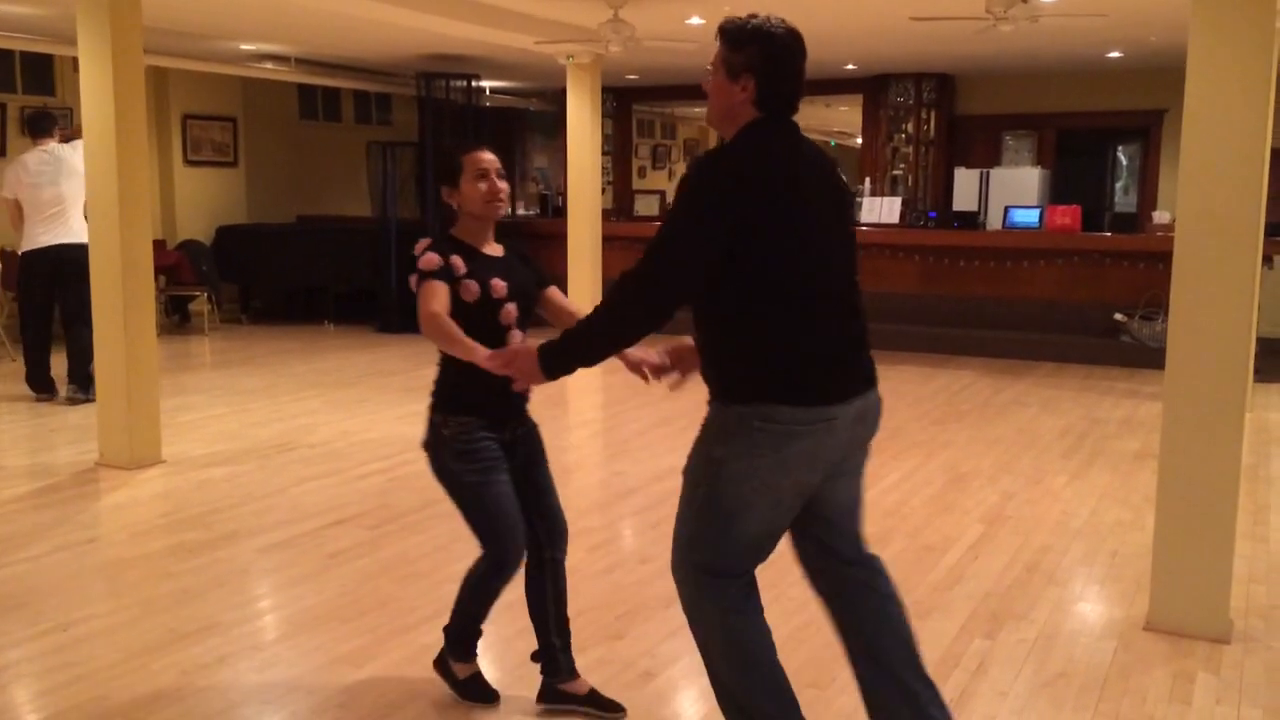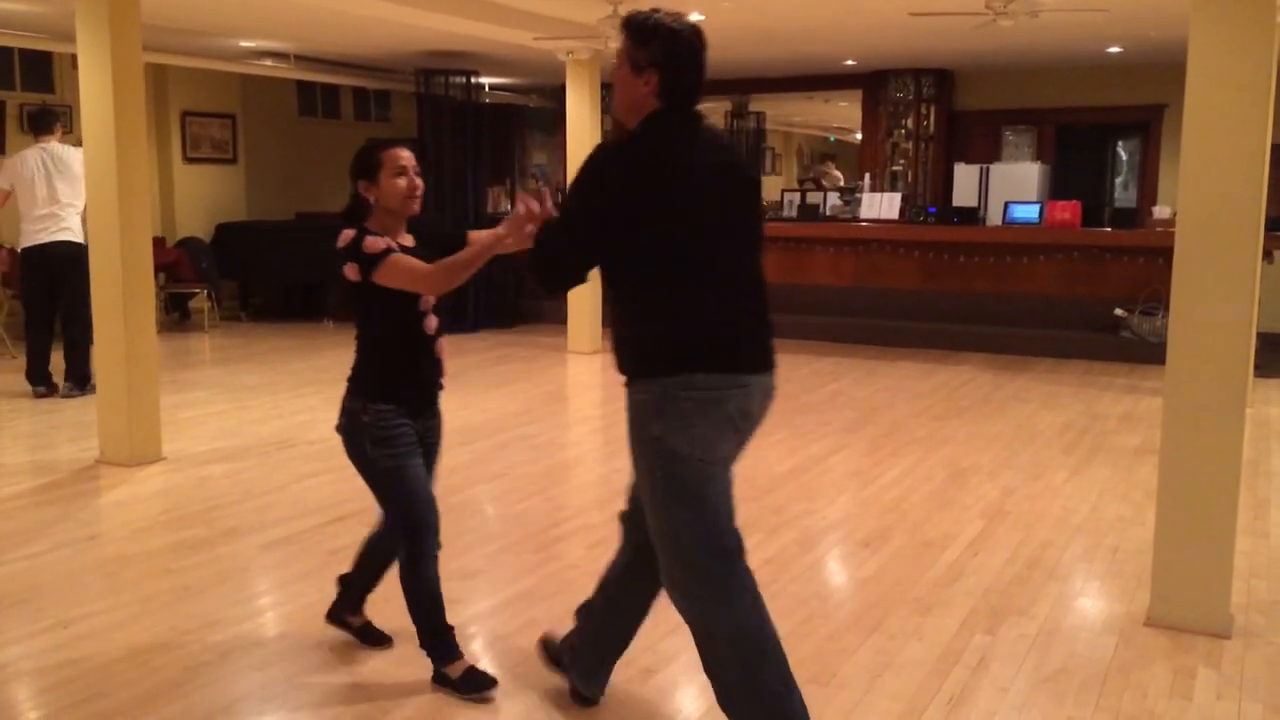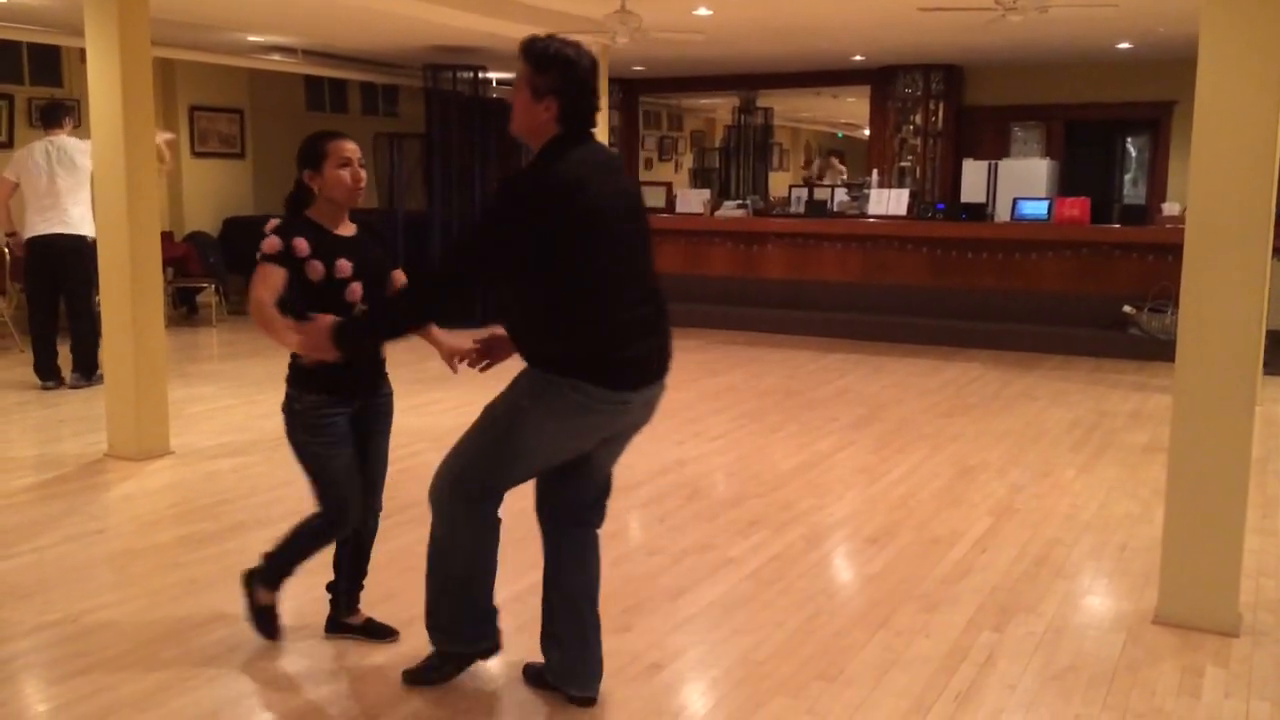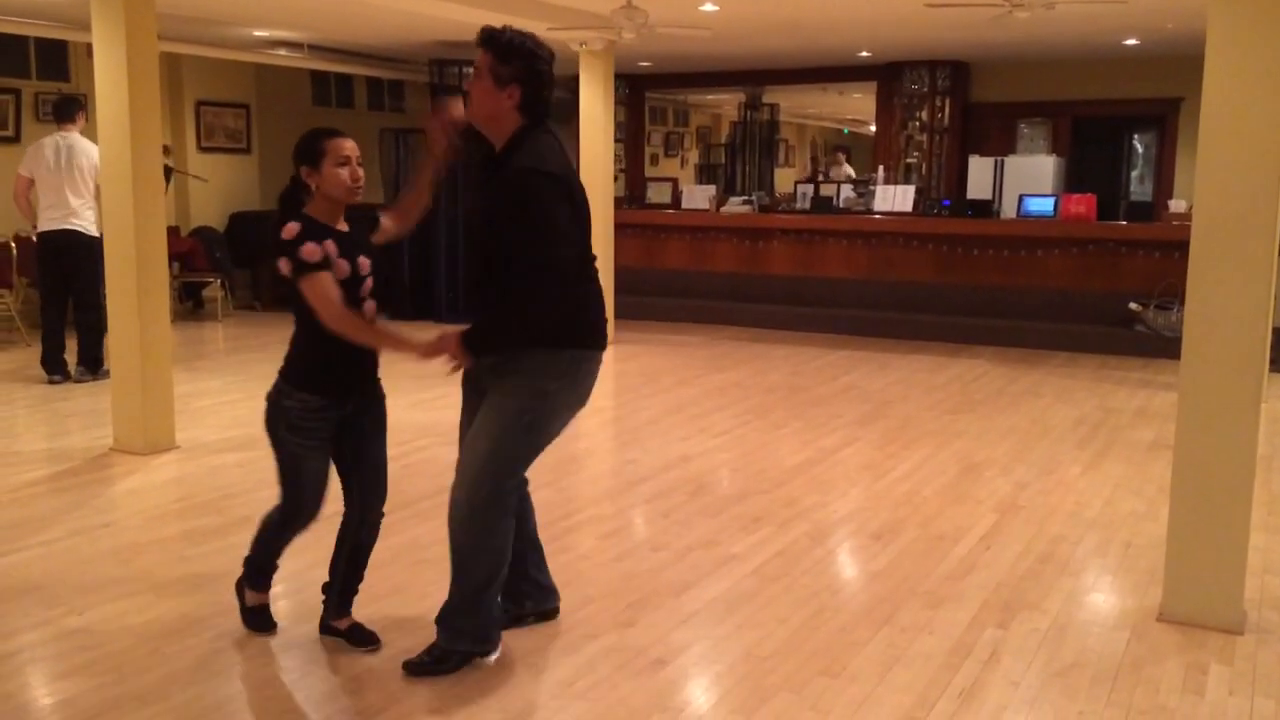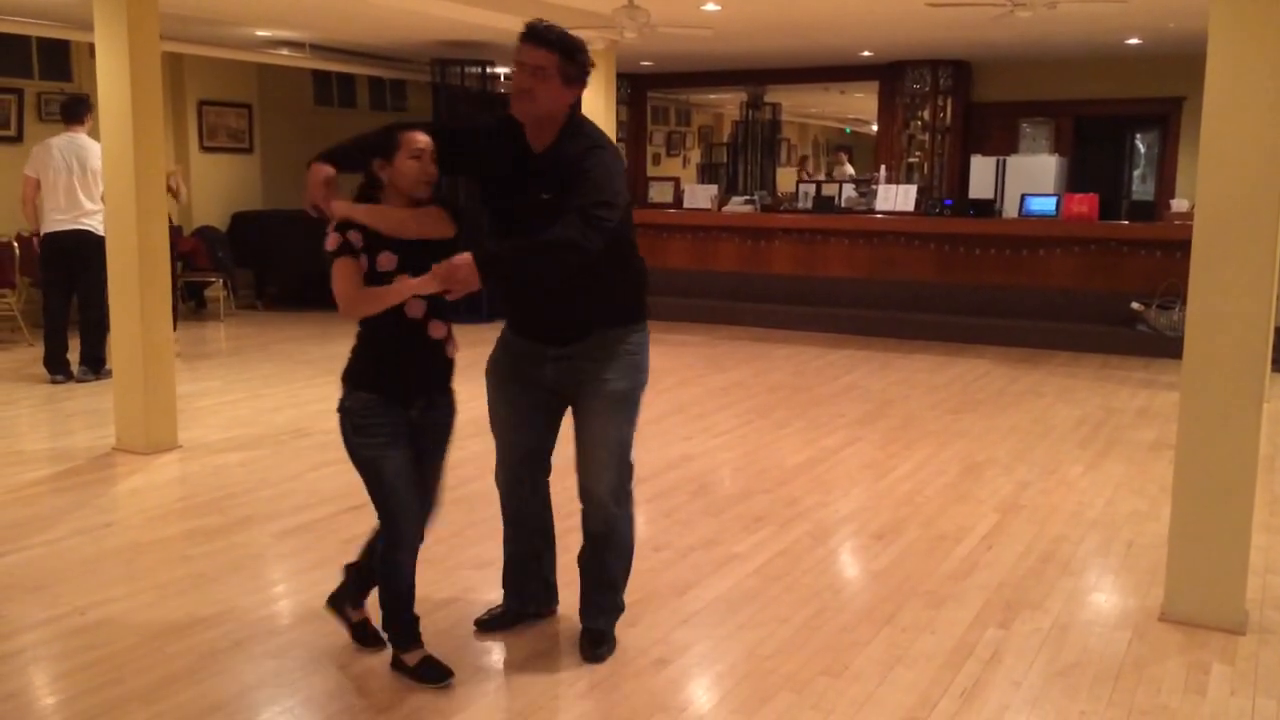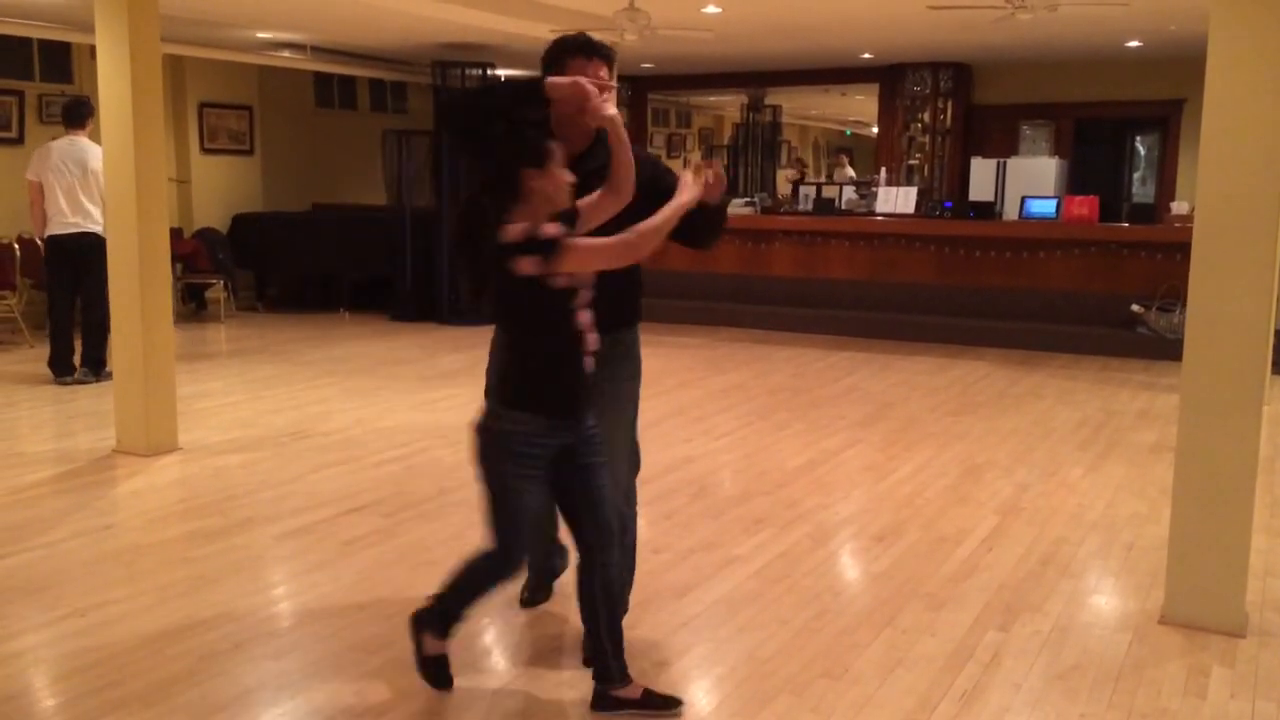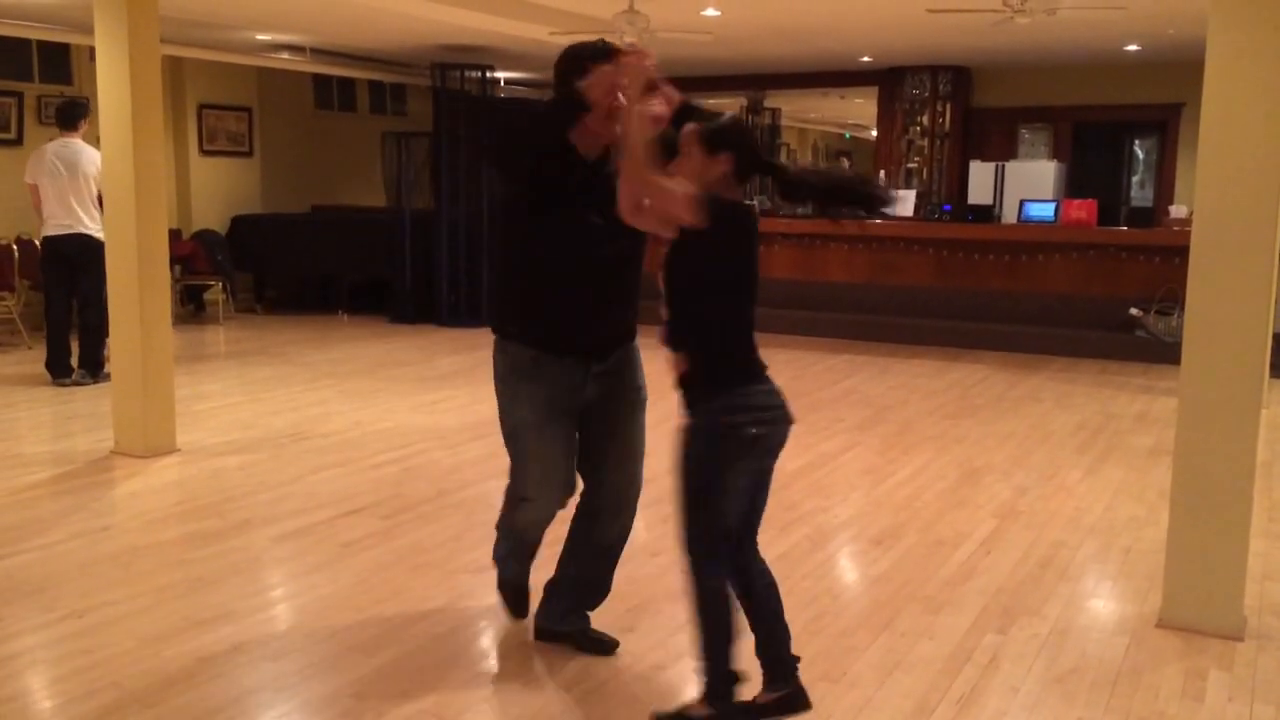
dt=0.4s
person 1, frame 1
left shoulder: (727, 174)
right shoulder: (818, 170)
left elbow: (653, 291)
left wrist: (550, 358)
right wrist: (711, 346)
left hip: (768, 412)
right hip: (849, 400)
left knee: (710, 571)
right knee: (840, 562)
person 1, frame 2
left shoulder: (622, 164)
right shoulder: (727, 158)
left elbow: (555, 270)
left wrist: (547, 231)
left hip: (682, 382)
right hip: (747, 374)
left knee: (702, 562)
right knee: (653, 525)
right ankle: (585, 659)
person 1, frame 3
left shoulder: (541, 187)
right shoulder: (606, 171)
left wrist: (347, 335)
right wrist: (518, 336)
left hip: (576, 383)
right hip: (637, 379)
left knee: (461, 491)
right knee: (571, 515)
left ankle: (462, 639)
right ankle: (573, 667)
person 1, frame 4
left shoulder: (534, 175)
right shoulder: (509, 154)
left elbow: (554, 287)
left wrist: (467, 339)
left hip: (554, 355)
right hip: (506, 349)
left knee: (478, 483)
right knee: (489, 476)
left ankle: (466, 631)
right ankle: (531, 593)
person 1, frame 5
left shoulder: (594, 157)
right shoulder: (495, 142)
left elbow: (580, 239)
left wrist: (485, 267)
right wrist: (335, 161)
left hip: (607, 344)
right hip: (528, 341)
left knee: (602, 486)
right knee: (516, 473)
left ankle: (601, 615)
right ankle: (527, 593)
person 1, frame 6
left shoulder: (632, 164)
left elbow: (692, 230)
left wrist: (709, 200)
right wrist: (554, 101)
left hip: (606, 343)
left knee: (612, 478)
right ankle: (545, 562)
person 1, frame 7
right shoulder: (536, 164)
right elbow: (509, 160)
left wrist: (677, 110)
right wrist: (587, 95)
left hip: (613, 359)
right hip: (535, 358)
left knee: (617, 491)
right knee: (543, 488)
left ankle: (566, 611)
right ankle: (512, 563)
person 2, frame 1
left shoulder: (518, 261)
right shoulder: (439, 254)
left elbow: (574, 320)
right elbow: (434, 322)
left wrist: (631, 354)
right wrist: (483, 357)
left hip: (514, 421)
right hip: (461, 426)
left knee: (550, 540)
right knee: (506, 547)
right ankle: (457, 653)
person 2, frame 2
left shoulder: (425, 241)
right shoulder: (360, 243)
left elbow: (491, 244)
right elbow: (431, 281)
left wrist: (528, 228)
right wrist: (503, 236)
left hip: (422, 409)
right hip: (376, 413)
left knee: (404, 523)
right knee: (422, 531)
left ankle: (347, 604)
right ankle: (447, 660)
person 2, frame 3
left shoulder: (369, 241)
right shoulder: (291, 235)
right elbow: (259, 306)
left wrist: (445, 343)
right wrist: (295, 339)
left hip: (373, 393)
right hip: (318, 399)
left knee: (365, 507)
right knee: (340, 513)
left ankle: (345, 609)
right ankle: (265, 581)
person 2, frame 4
left shoulder: (352, 228)
right shoulder: (300, 235)
left elbow: (406, 216)
right elbow: (340, 321)
left wrist: (435, 154)
right wrist: (419, 344)
left hip: (362, 395)
right hip: (307, 399)
left knee: (369, 507)
right knee: (300, 509)
left ankle: (338, 612)
right ankle: (253, 583)
person 2, frame 5
left shoulder: (437, 223)
right shoulder: (351, 233)
right elbow: (351, 301)
right wrist: (419, 283)
left hip: (433, 398)
right hip: (373, 403)
left knee: (411, 518)
right knee: (401, 521)
left ankle: (351, 594)
right ankle: (406, 644)
person 2, frame 6
left shoulder: (553, 228)
right shoulder: (522, 240)
left elbow: (613, 195)
right elbow: (631, 249)
left wrist: (608, 122)
right wrist: (685, 194)
left hip: (566, 419)
right hip: (521, 423)
left knee: (599, 549)
right knee: (511, 553)
right ankle: (433, 628)
person 2, frame 7
left shoulder: (712, 219)
right shoulder: (708, 221)
left elbow: (640, 189)
right elbow: (636, 202)
left wrist: (636, 108)
right wrist: (653, 124)
left hip: (726, 417)
right hip: (740, 409)
left knee: (711, 555)
right knee: (736, 553)
person 3, frame 1
right shoulder: (76, 152)
right wrist: (74, 136)
left hip: (34, 251)
right hip: (74, 246)
left knee: (35, 322)
right knee: (78, 319)
left ankle: (42, 386)
right ankle: (79, 384)
person 3, frame 2
right shoulder: (78, 157)
left hip: (32, 248)
right hip: (70, 244)
left knee: (37, 318)
right knee: (76, 316)
left ankle: (40, 381)
right ankle: (76, 381)
person 3, frame 3
left shoulder: (24, 156)
right shoulder: (83, 149)
right wrist: (158, 138)
left hip: (36, 239)
right hip: (74, 237)
left knee: (42, 311)
right knee: (81, 307)
left ankle: (48, 373)
right ankle: (83, 371)
person 3, frame 4
left shoulder: (36, 150)
right shoulder: (92, 151)
left elbow: (20, 195)
left hip: (48, 235)
right hip: (84, 234)
left knee: (52, 304)
right knee: (89, 304)
left ankle: (55, 368)
right ankle: (88, 366)
person 3, frame 5
left shoulder: (42, 151)
right shoulder: (99, 151)
left elbow: (28, 199)
left wrist: (36, 232)
left hip: (53, 235)
right hip: (90, 234)
left knee: (55, 304)
right knee: (93, 303)
left ankle: (57, 367)
right ankle: (91, 365)
person 3, frame 6
left shoulder: (43, 154)
right shoulder: (100, 155)
left elbow: (36, 204)
left wrist: (42, 237)
left hip: (57, 238)
right hip: (93, 237)
left knee: (60, 306)
right knee: (94, 305)
left ankle: (63, 368)
right ankle: (92, 367)
person 3, frame 7
left shoulder: (39, 157)
right shoulder: (94, 157)
left elbow: (38, 204)
left hip: (52, 240)
right hip: (88, 239)
left knee: (56, 307)
right knee: (91, 306)
left ankle: (60, 370)
right ankle: (89, 368)
